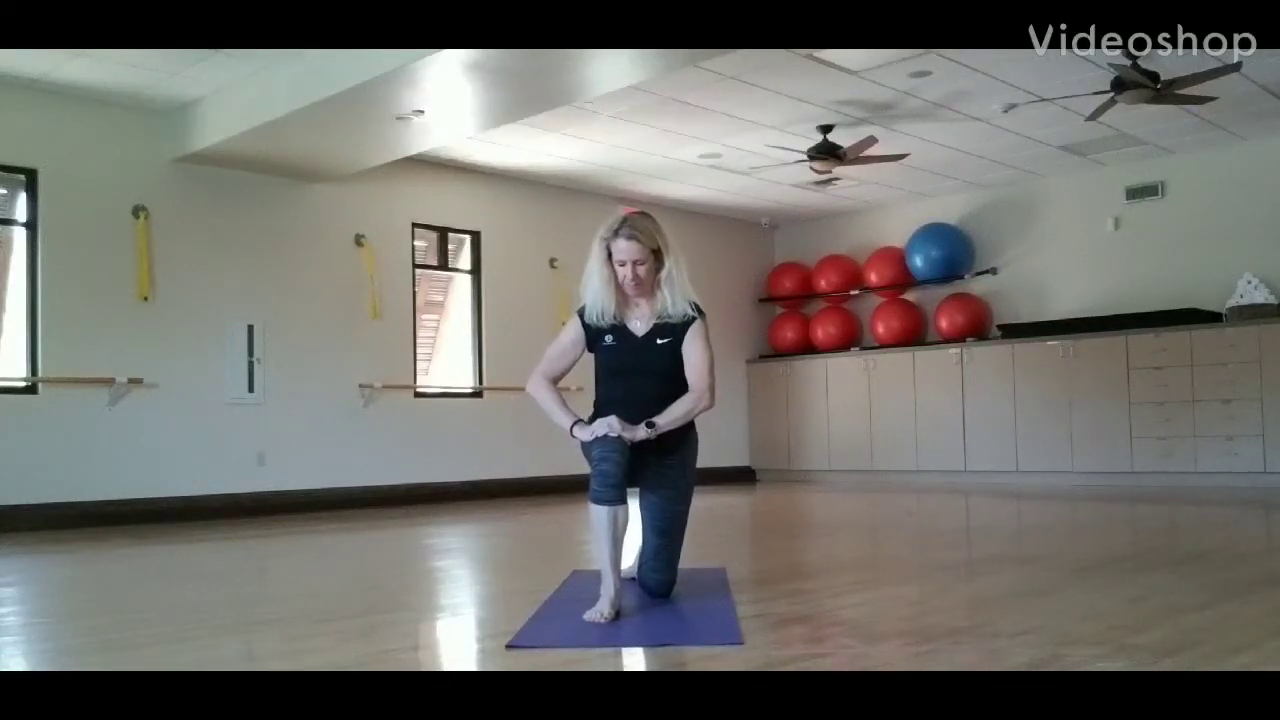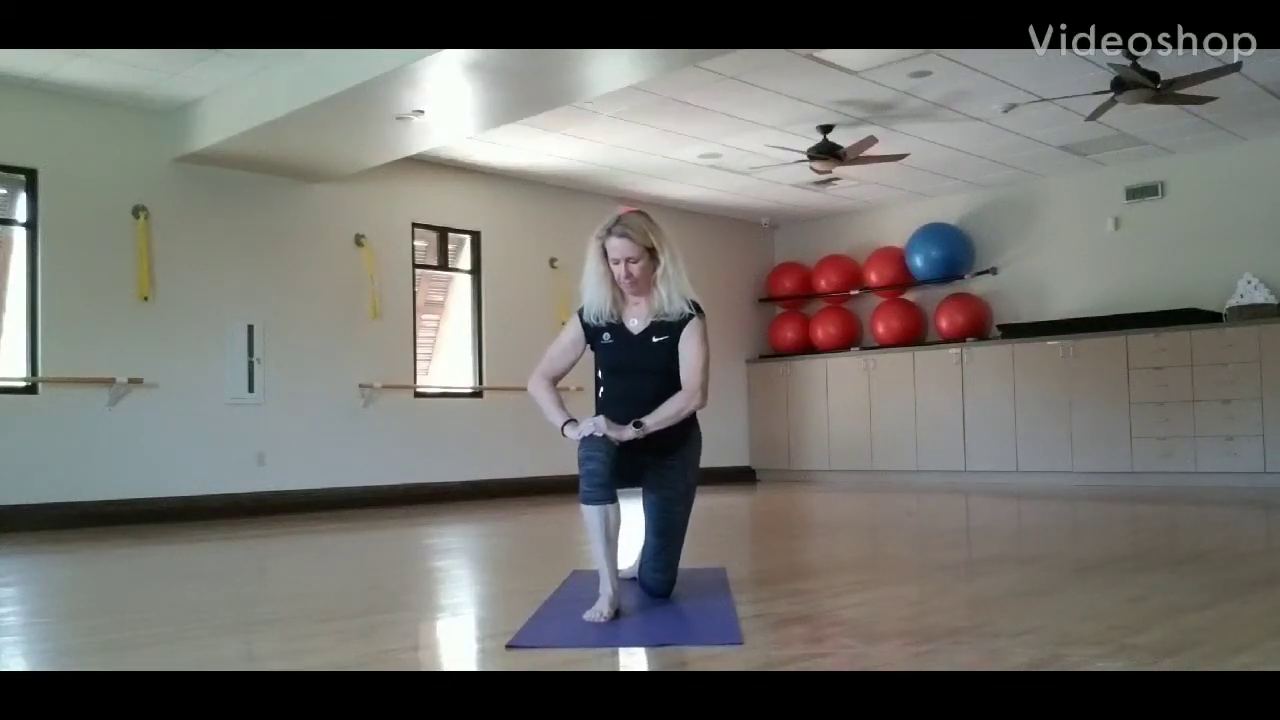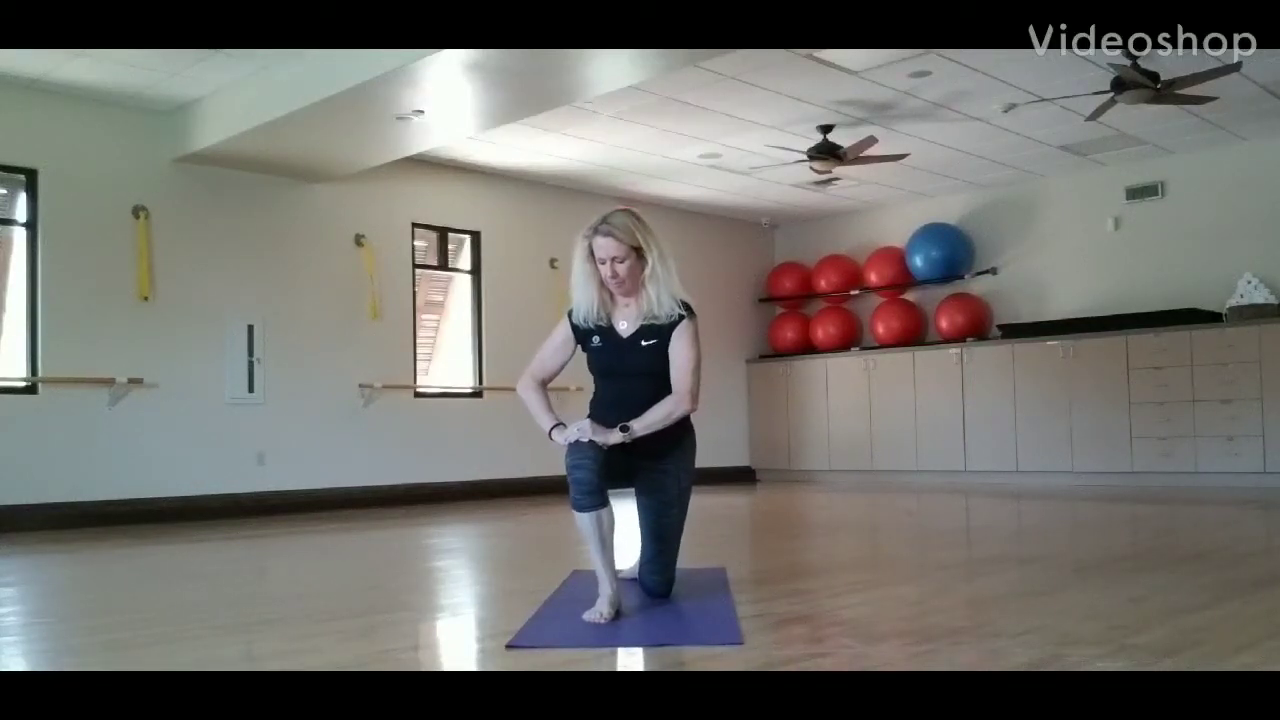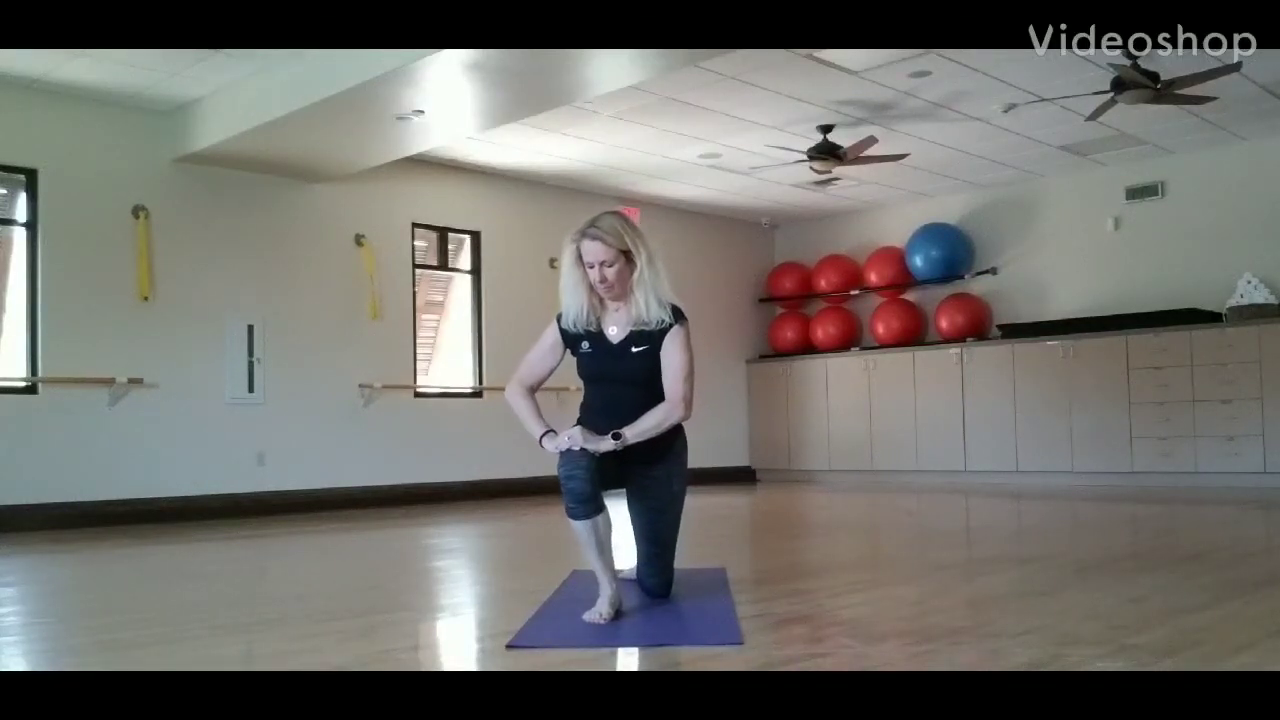
dt=0.4s
person 1, frame 1
left shoulder: (686, 317)
right shoulder: (593, 317)
left elbow: (702, 395)
right elbow: (538, 381)
left wrist: (643, 429)
right wrist: (577, 427)
left hip: (670, 446)
right hip: (611, 440)
left knee: (658, 583)
right knee: (608, 457)
left ankle: (640, 563)
right ankle: (609, 589)
person 1, frame 2
left shoulder: (684, 315)
right shoulder: (593, 316)
left elbow: (695, 394)
right elbow: (539, 380)
left wrist: (633, 428)
right wrist: (570, 426)
left hip: (672, 446)
right hip: (614, 439)
left knee: (658, 583)
right knee: (593, 458)
left ankle: (642, 564)
right ankle: (607, 589)
person 1, frame 3
left shoulder: (676, 316)
right shoulder: (583, 317)
left elbow: (685, 398)
right elbow: (529, 381)
left wrist: (620, 433)
right wrist: (557, 429)
left hip: (665, 448)
right hip: (603, 441)
left knee: (657, 586)
right knee: (581, 465)
left ankle: (642, 566)
right ankle: (607, 589)
person 1, frame 4
left shoulder: (667, 321)
right shoulder: (572, 321)
left elbow: (678, 405)
right elbow: (518, 387)
left wrist: (612, 440)
right wrist: (547, 436)
left hip: (656, 452)
right hip: (593, 445)
left knee: (656, 586)
right knee: (574, 474)
left ankle: (639, 567)
right ankle: (607, 589)
